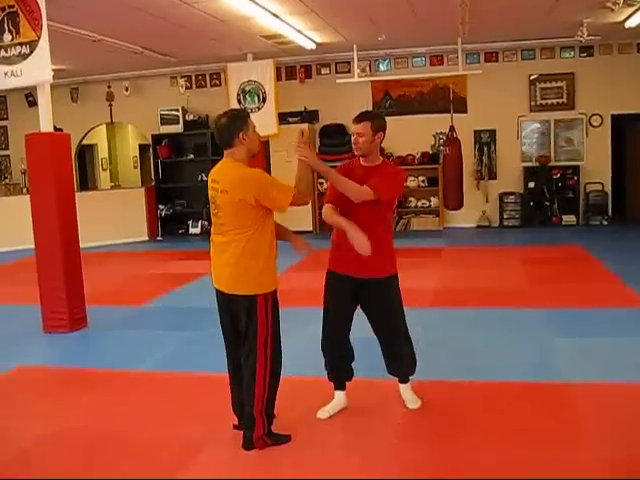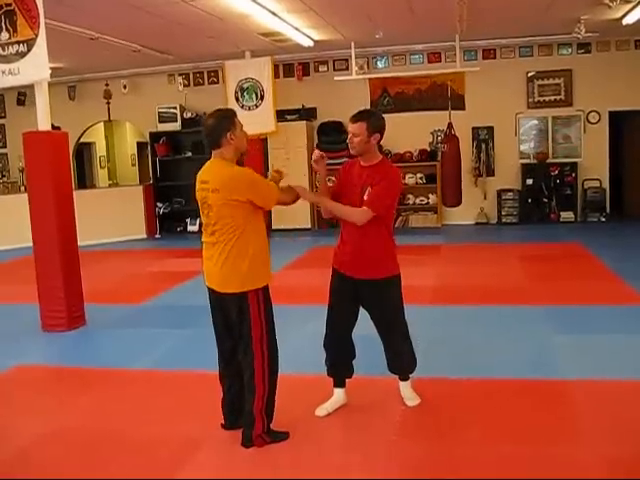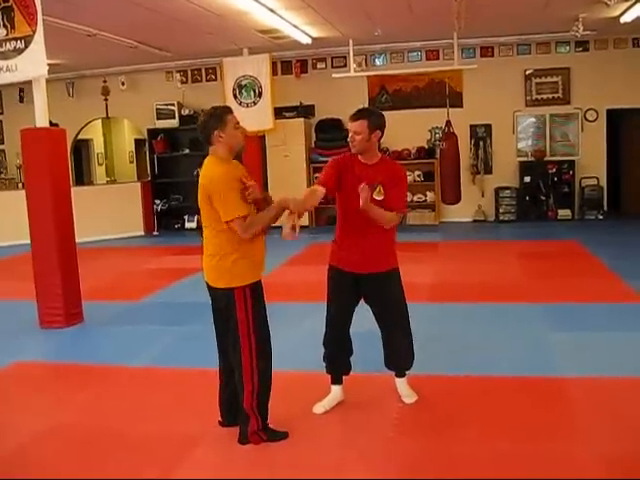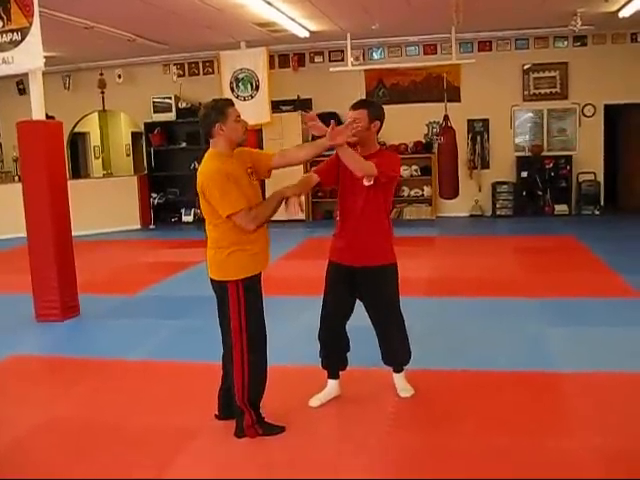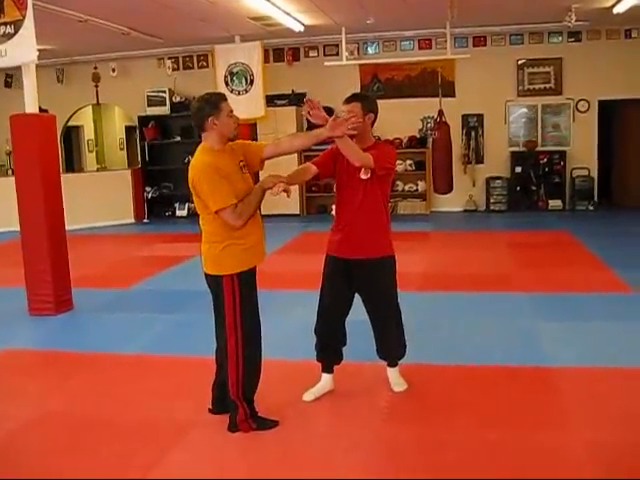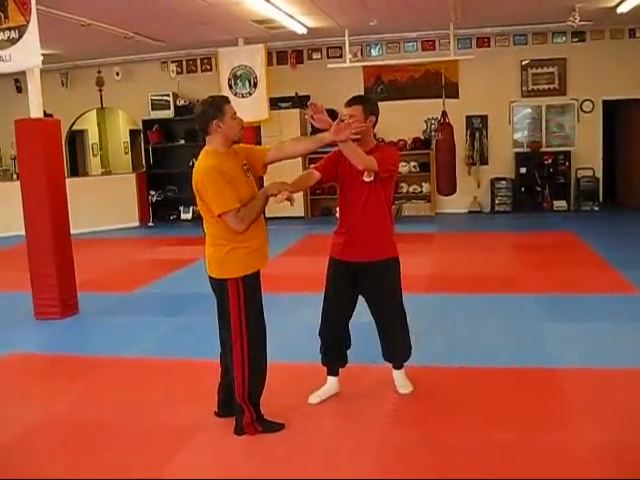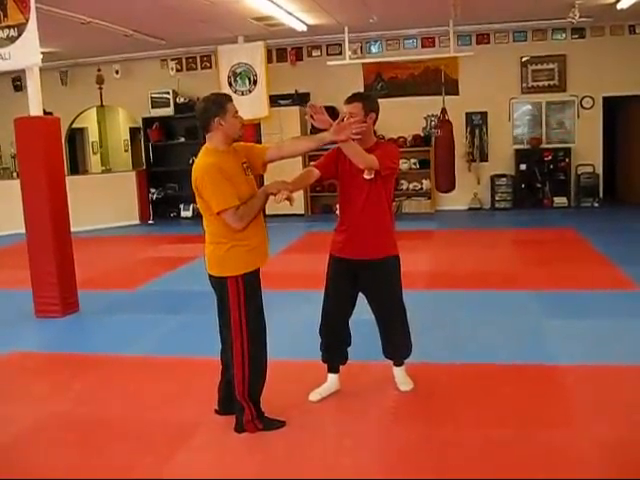
dt=0.4s
person 1, frame 1
left shoulder: (217, 175)
right shoulder: (251, 178)
right elbow: (302, 196)
left wrist: (288, 236)
left hip: (225, 281)
right hip: (253, 284)
left knee: (238, 353)
right knee: (261, 357)
left ankle: (244, 416)
right ankle: (257, 432)
person 1, frame 2
left shoulder: (205, 176)
right shoulder: (240, 177)
right elbow: (287, 197)
left wrist: (269, 187)
right wrist: (292, 189)
left hip: (218, 280)
right hip: (244, 282)
left knee: (231, 352)
right knee: (258, 355)
left ankle: (233, 415)
right ankle: (257, 430)
person 1, frame 3
left shoulder: (222, 169)
right shoulder: (222, 175)
left elbow: (248, 207)
right elbow: (246, 229)
left wrist: (258, 197)
right wrist: (278, 206)
left hip: (224, 274)
right hip: (236, 276)
left knee: (232, 348)
right knee: (252, 351)
left ankle: (231, 412)
right ankle: (254, 427)
person 1, frame 4
left shoulder: (243, 157)
right shoulder: (215, 171)
left elbow: (287, 156)
right elbow: (250, 221)
left wrist: (325, 143)
right wrist: (281, 195)
left hip: (243, 267)
right hip: (234, 270)
left knee: (240, 342)
right knee: (246, 344)
left ankle: (229, 405)
right ankle: (248, 420)
person 1, frame 5
left shoulder: (236, 151)
right shoulder: (205, 166)
left elbow: (281, 146)
right elbow: (236, 217)
left wrist: (325, 133)
right wrist: (262, 186)
left hip: (238, 261)
right hip: (228, 264)
left knee: (232, 336)
right knee: (241, 338)
left ankle: (223, 400)
right ankle: (242, 414)
person 1, frame 6
left shoulder: (239, 154)
right shoulder: (210, 169)
left elbow: (284, 150)
right elbow: (239, 221)
left wrist: (328, 137)
right wrist: (266, 192)
left hip: (242, 264)
right hip: (233, 267)
left knee: (237, 339)
right knee: (247, 342)
left ankle: (229, 403)
right ankle: (249, 417)
person 1, frame 7
left shoulder: (238, 152)
right shoulder: (209, 167)
left elbow: (283, 149)
right elbow: (237, 219)
left wrist: (329, 137)
right wrist: (266, 191)
left hip: (242, 262)
right hip: (232, 265)
left knee: (238, 337)
right knee: (247, 340)
left ankle: (229, 401)
right ankle: (249, 415)
person 2, frame 1
left shoulder: (393, 174)
right shoulder: (343, 171)
left elbow: (359, 195)
right elbow: (328, 211)
left wrist: (319, 166)
right wrist: (349, 228)
left hip: (379, 270)
right hip: (342, 268)
left knee: (393, 329)
right knee: (334, 333)
left ankle: (405, 385)
right ankle: (339, 395)
person 2, frame 2
left shoulder: (390, 175)
right shoulder: (347, 169)
left elbow: (361, 216)
right elbow: (330, 213)
left wrist: (314, 198)
right wrist: (321, 176)
left hip: (379, 270)
right hip: (344, 266)
left knee: (393, 328)
right knee: (336, 331)
left ankle: (405, 383)
right ankle: (339, 392)
person 2, frame 3
left shoulder: (394, 172)
right shoulder: (340, 165)
left elbow: (391, 220)
right elbow: (316, 192)
left wrist: (367, 206)
right wrist: (295, 211)
left hip: (381, 265)
right hip: (342, 263)
left knee: (395, 324)
right knee: (335, 327)
left ankle: (401, 379)
right ankle: (336, 389)
person 2, frame 4
left shoulder: (390, 160)
right shoulder: (342, 157)
left elbow: (363, 170)
right elbow: (312, 178)
right wrist: (293, 192)
left hip: (378, 258)
right hip: (341, 256)
left knee: (388, 319)
right knee: (331, 321)
left ankle: (399, 374)
right ankle: (332, 383)
person 2, frame 5
left shoulder: (386, 153)
right shoulder: (337, 152)
left elbow: (361, 160)
right elbow: (310, 169)
left wrist: (329, 126)
right wrist: (286, 179)
left hip: (376, 252)
right hip: (339, 250)
left knee: (385, 314)
right knee: (329, 315)
left ankle: (393, 369)
right ankle: (327, 377)
person 2, frame 6
left shoulder: (388, 155)
right shoulder: (339, 156)
left elbow: (364, 163)
right elbow: (313, 174)
left wrist: (332, 130)
right wrist: (289, 187)
left hip: (380, 255)
right hip: (343, 253)
left knee: (390, 316)
right knee: (332, 319)
left ankle: (399, 371)
right ankle: (332, 380)
person 2, frame 7
left shoulder: (389, 152)
right shoulder: (339, 154)
left elbow: (366, 163)
right elbow: (313, 172)
left wrist: (333, 129)
right wrist: (289, 186)
left hip: (380, 253)
right hip: (343, 251)
left knee: (391, 314)
right knee: (333, 316)
left ankle: (399, 368)
right ankle: (333, 377)
